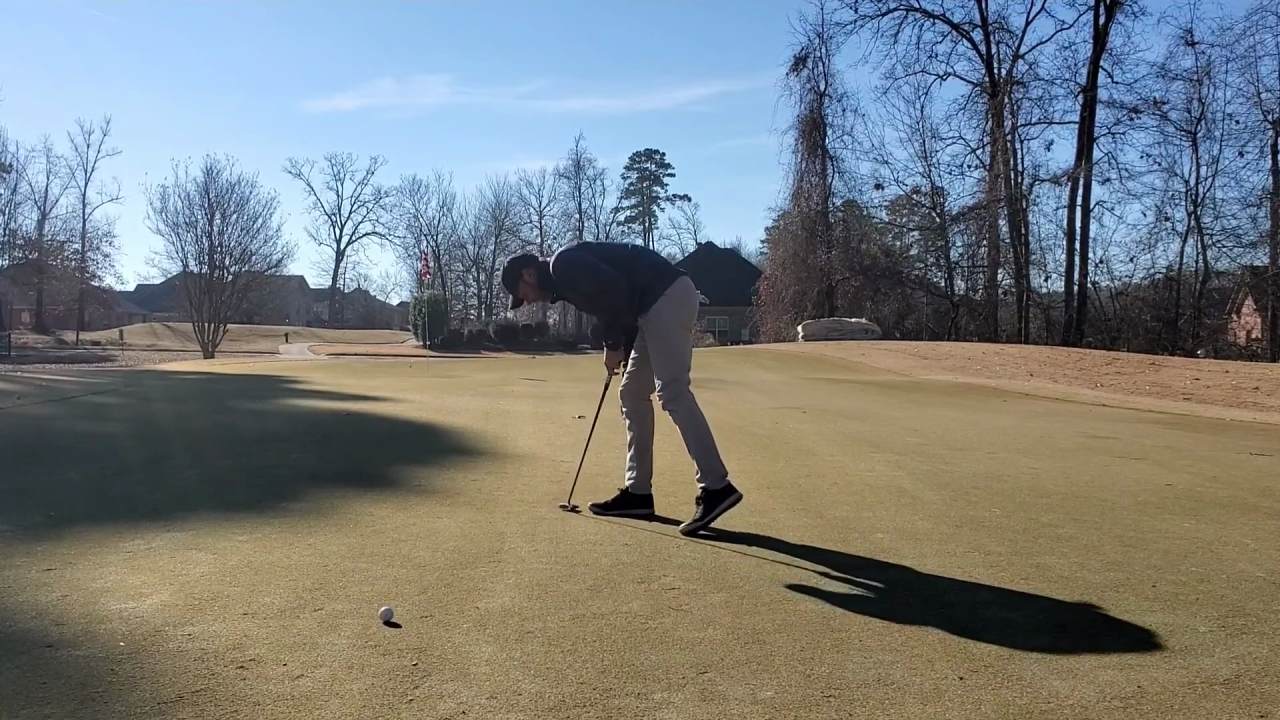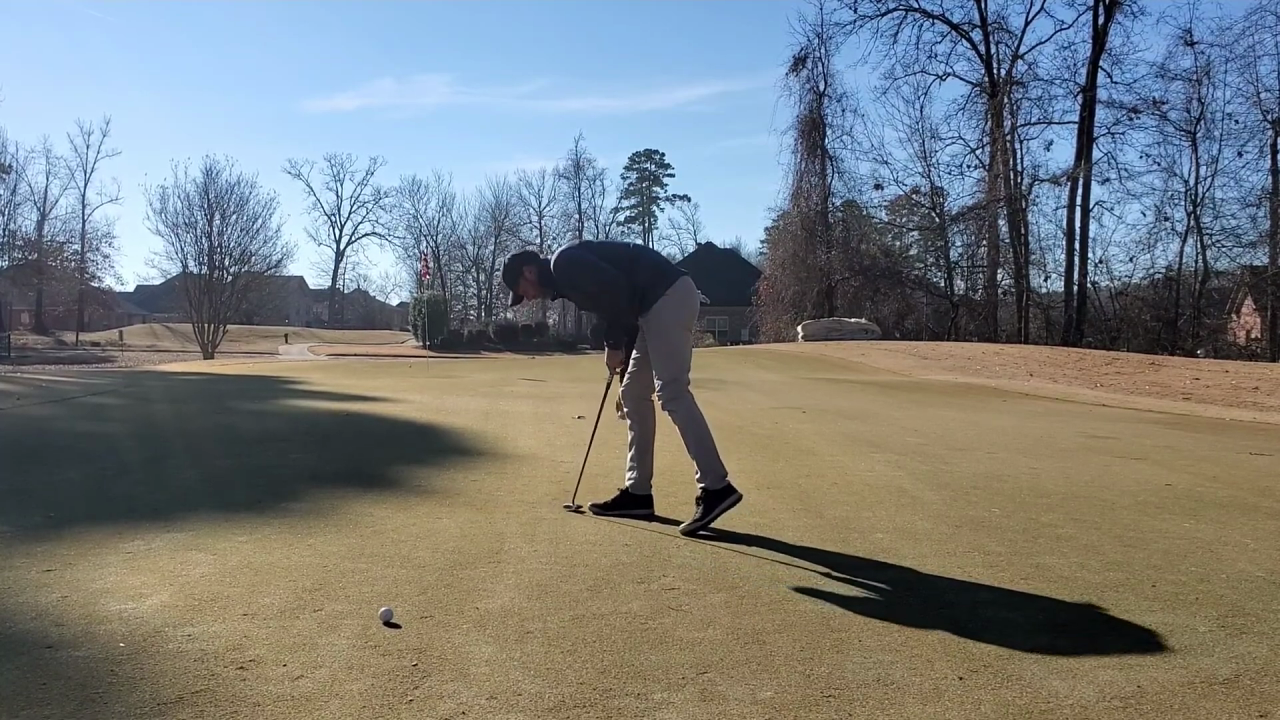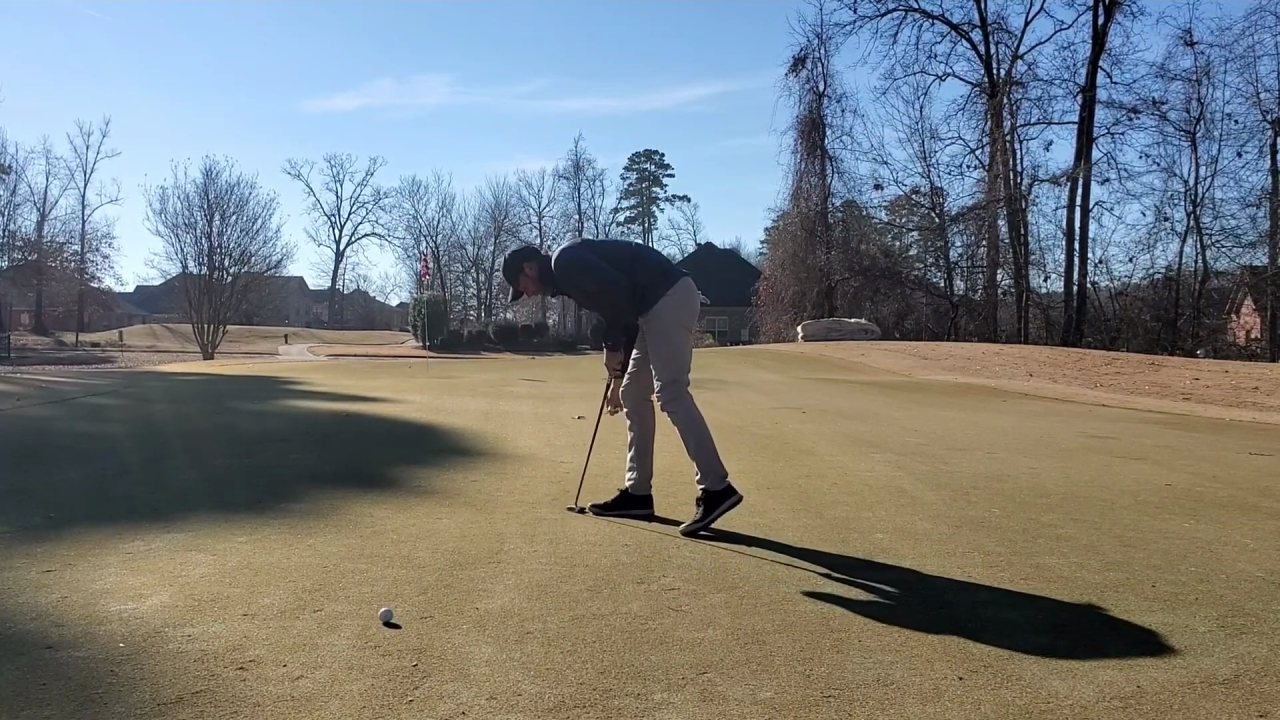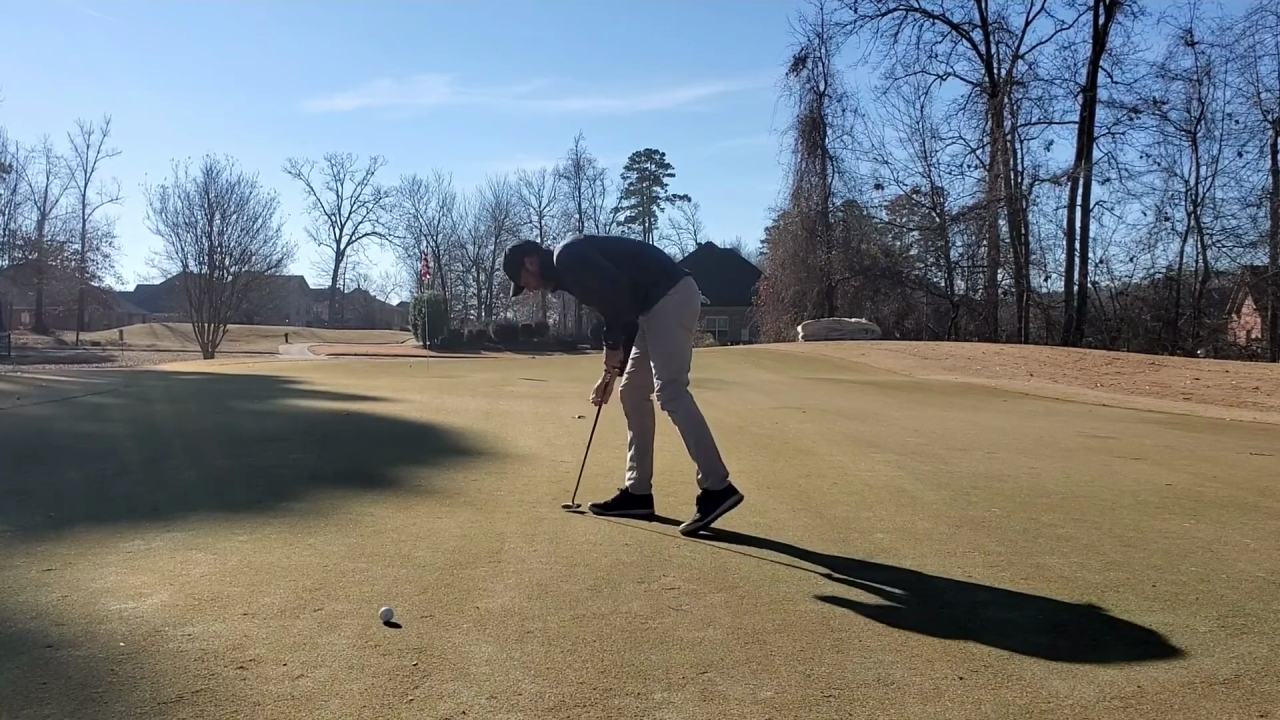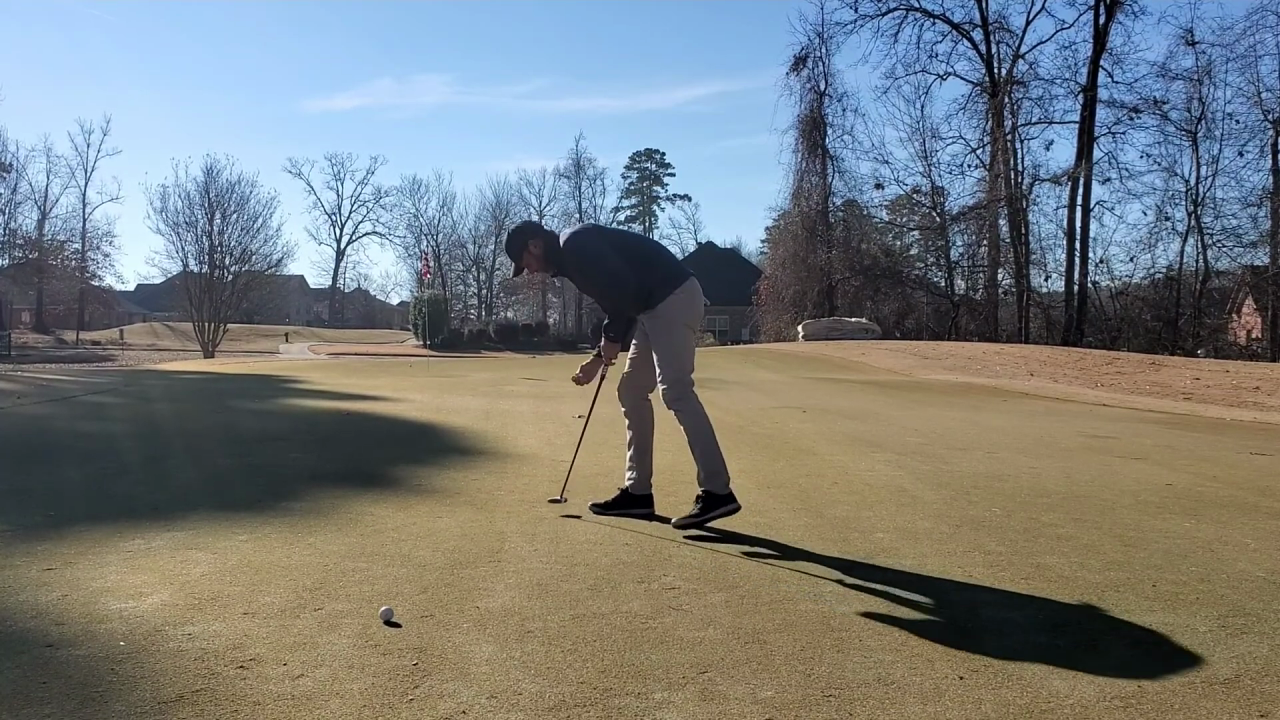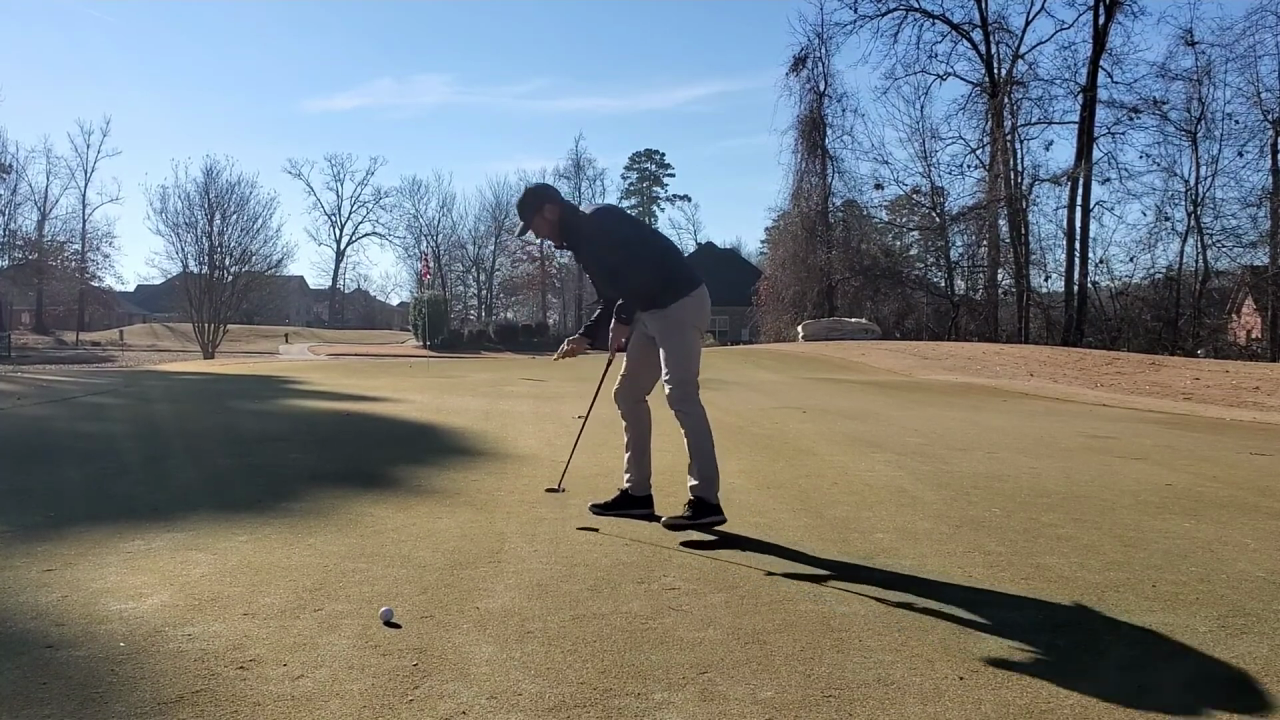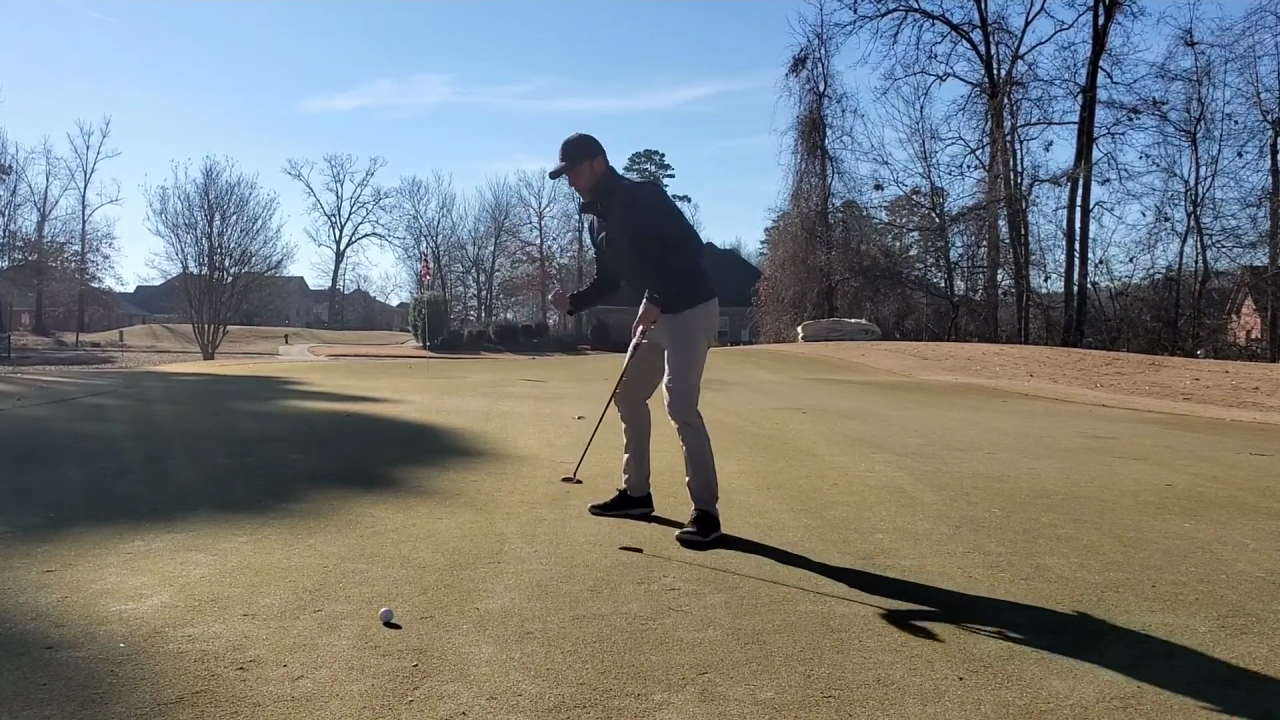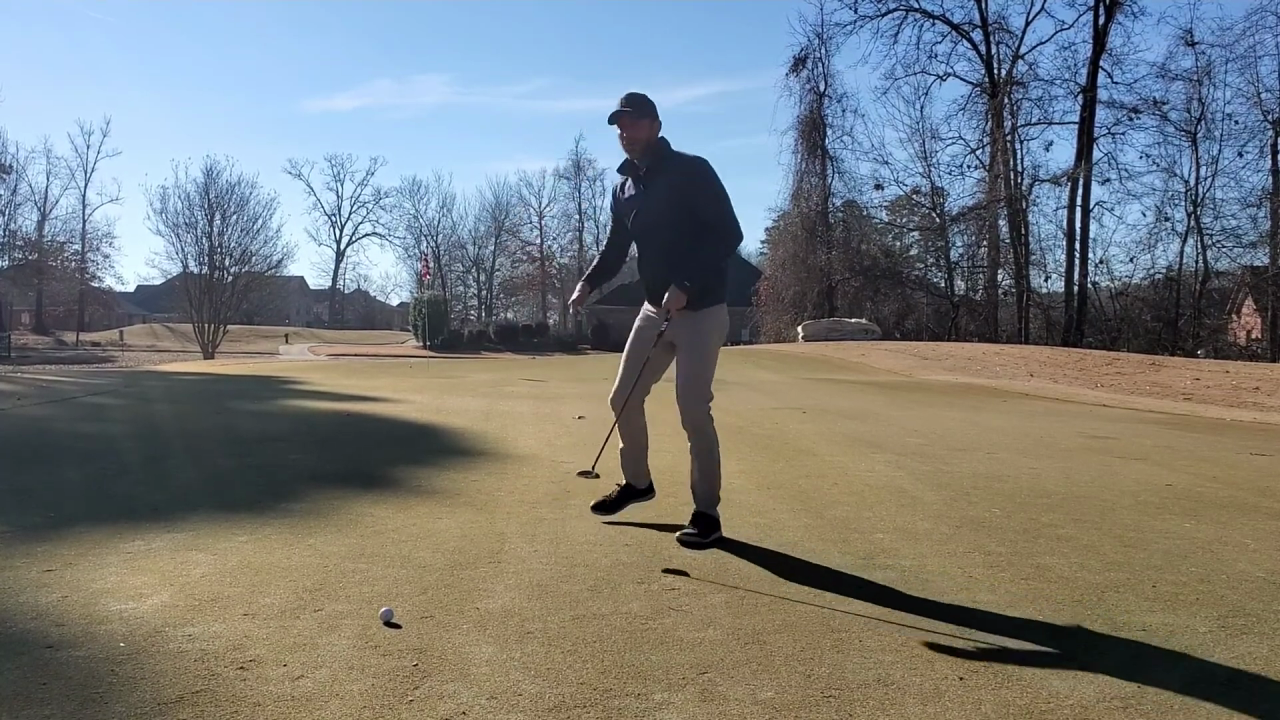
dt=0.2s
person 1, frame 1
left shoulder: (562, 264)
right shoulder: (565, 280)
left elbow: (615, 289)
right elbow: (617, 313)
left wrist: (611, 346)
left hip: (668, 296)
right hip: (661, 303)
left knee: (672, 393)
right knee: (633, 393)
left ankle: (716, 488)
right ankle: (637, 492)
person 1, frame 2
left shoulder: (564, 263)
right shoulder: (566, 278)
left elbow: (616, 288)
right elbow: (617, 312)
left wrist: (613, 345)
right wrist: (624, 371)
left hip: (669, 296)
right hip: (659, 304)
left knee: (672, 392)
right knee: (634, 393)
left ankle: (716, 488)
right ankle: (637, 493)
person 1, frame 3
left shoulder: (565, 261)
right shoulder: (566, 275)
left elbow: (616, 290)
right elbow: (620, 314)
left wrist: (612, 348)
right wrist: (619, 376)
left hip: (670, 297)
right hip: (661, 305)
left knee: (671, 393)
right knee: (633, 394)
left ankle: (717, 489)
right ankle: (637, 493)
person 1, frame 4
left shoulder: (567, 256)
right shoulder: (568, 272)
left elbow: (617, 288)
right elbow: (620, 313)
left wrist: (612, 346)
right wrist: (613, 370)
left hip: (671, 296)
right hip: (658, 305)
left knee: (671, 392)
right knee: (632, 393)
left ankle: (717, 488)
right ankle: (638, 492)
person 1, frame 5
left shoulder: (576, 243)
right shoulder: (570, 261)
left elbow: (622, 284)
right elbow: (618, 306)
left wrist: (611, 337)
right wrist: (598, 359)
left hip: (674, 299)
right hip: (655, 307)
left knee: (675, 391)
right knee: (631, 392)
left ankle: (717, 493)
right ankle: (638, 492)
person 1, frame 6
left shoulder: (600, 221)
right shoulder: (580, 243)
left elbow: (643, 267)
right elbow: (613, 299)
left wrist: (622, 318)
right wrist: (585, 337)
left hip: (681, 303)
right hip: (651, 312)
left knee: (681, 393)
right knee: (627, 394)
left ankle: (705, 501)
right ankle: (636, 493)
person 1, frame 7
left shoulder: (643, 196)
right shoulder: (598, 219)
left elbow: (689, 247)
right elbow: (607, 282)
left wrist: (656, 300)
right wrist: (572, 300)
left hip: (692, 311)
right hip: (656, 316)
left knee: (680, 402)
right knee: (629, 398)
left ankle: (705, 511)
right ankle: (636, 494)
person 1, frame 8
left shoulder: (693, 172)
right shoulder: (624, 187)
left elbow: (728, 236)
right elbow: (615, 248)
left wrist: (685, 285)
right wrist: (588, 283)
left hip: (702, 309)
right hip: (654, 308)
left knee: (693, 409)
right knee: (624, 397)
left ankle: (706, 514)
right ankle: (636, 482)
